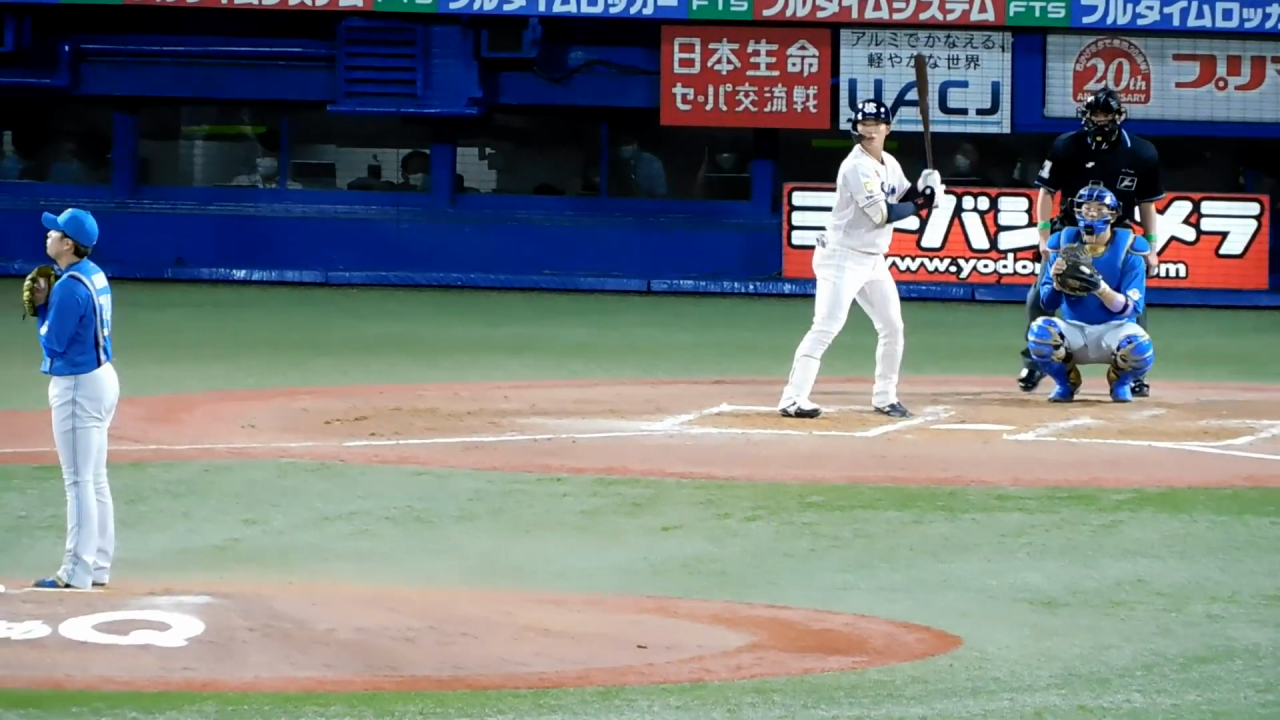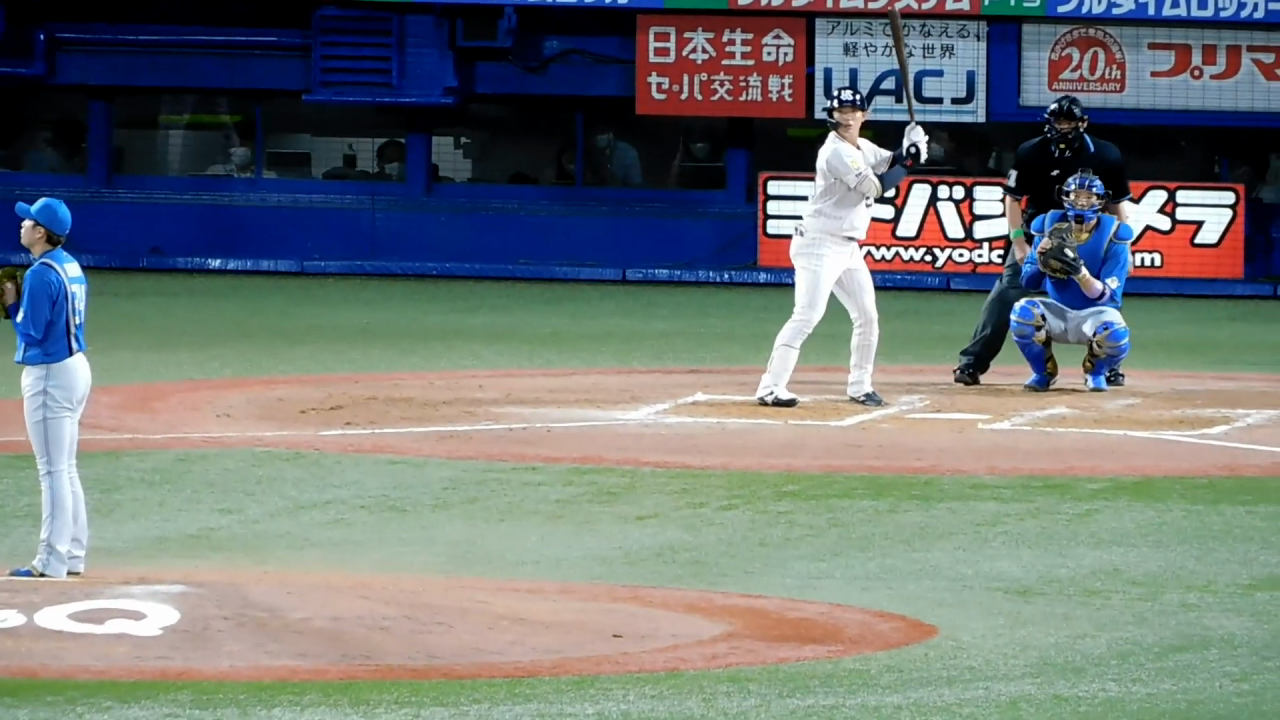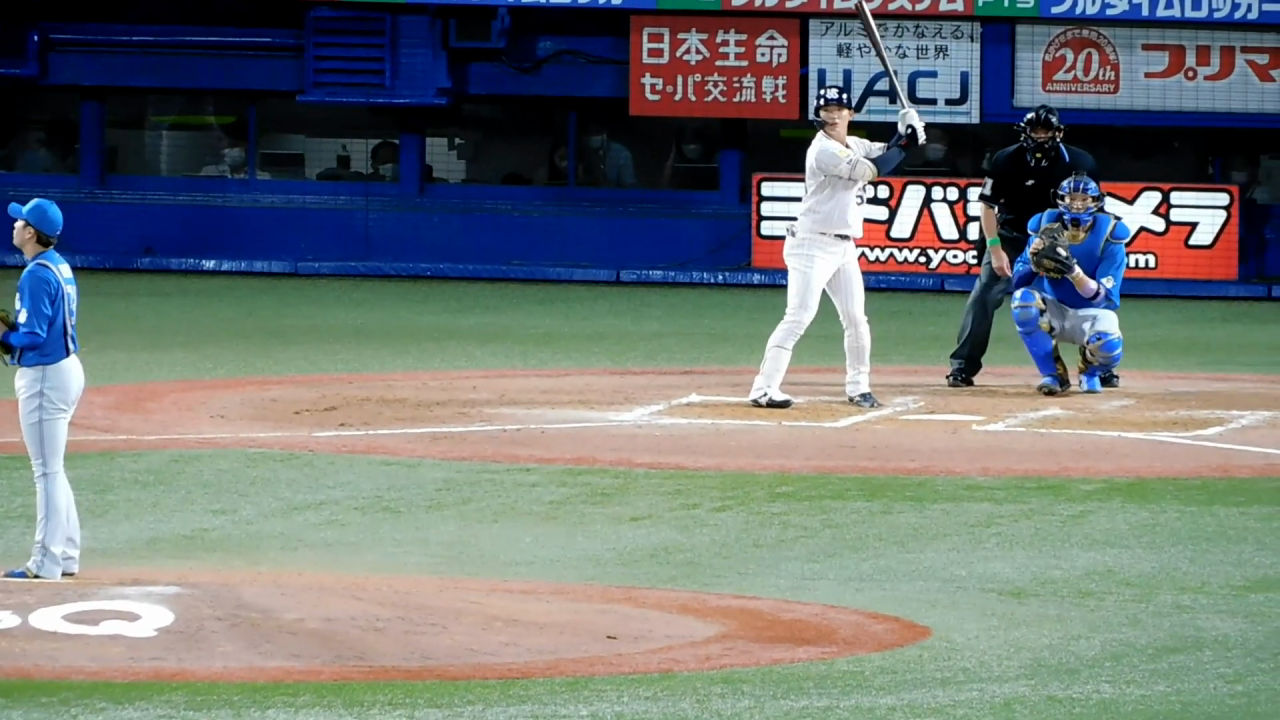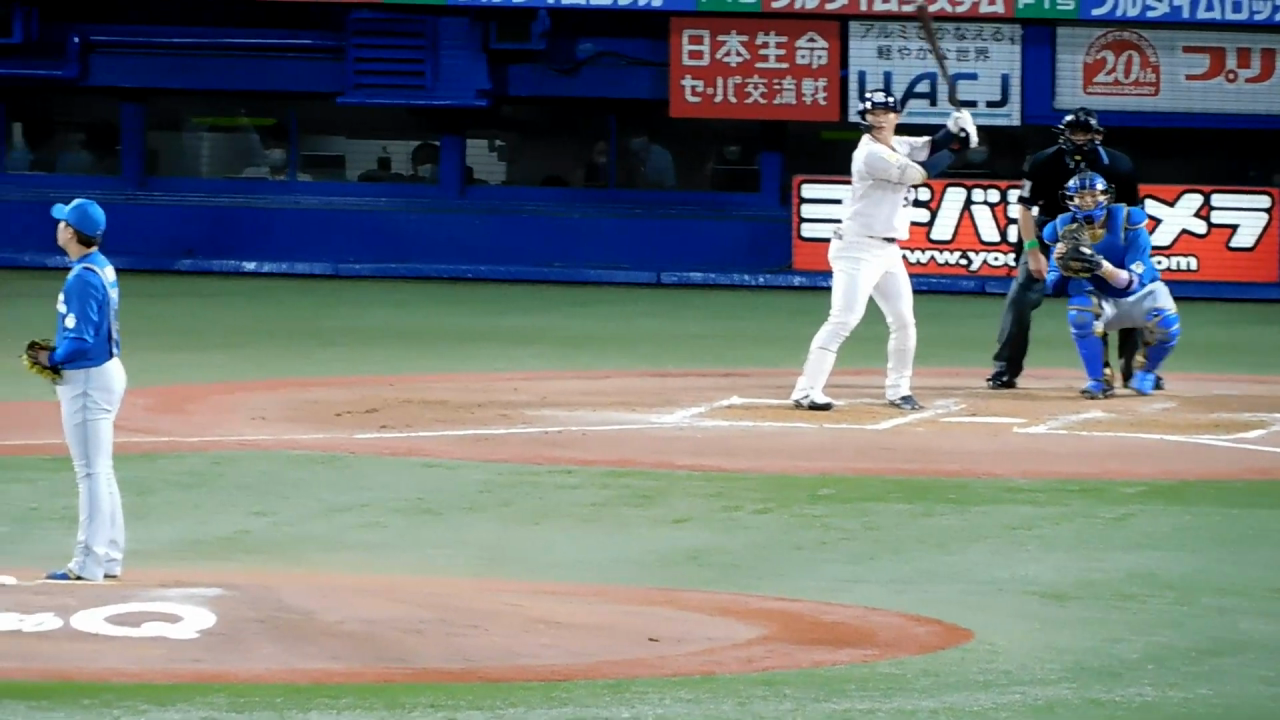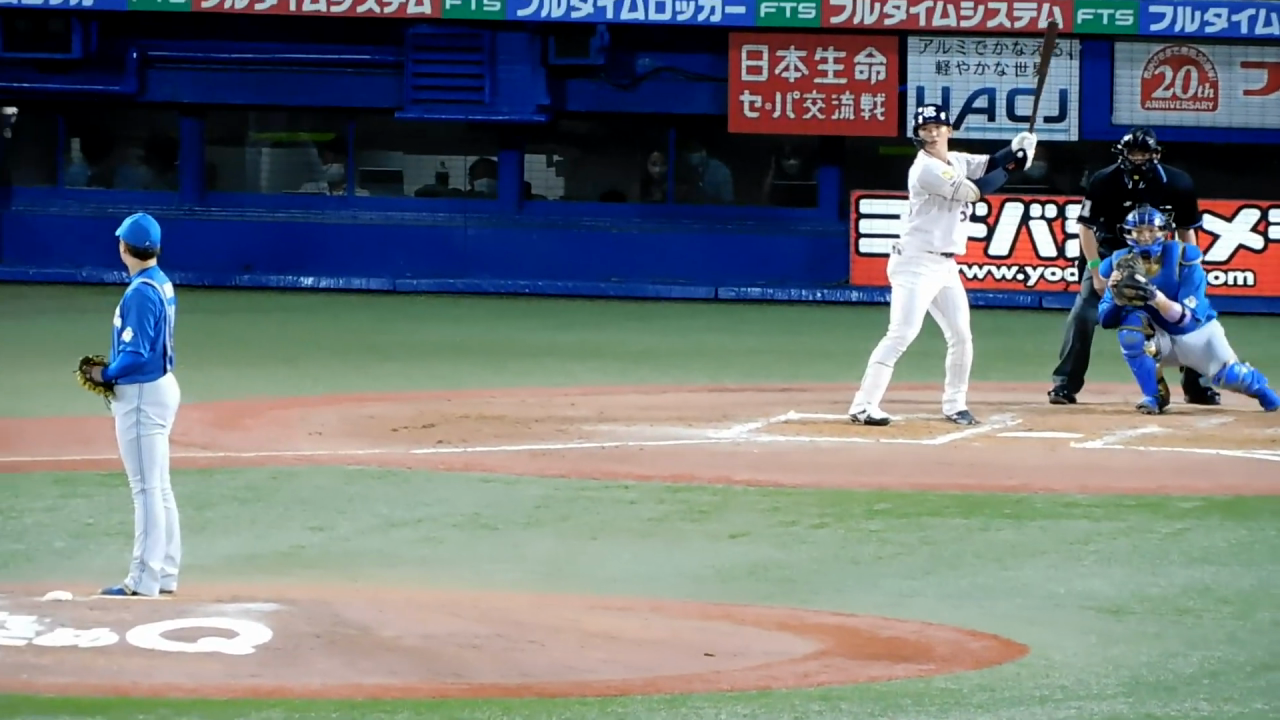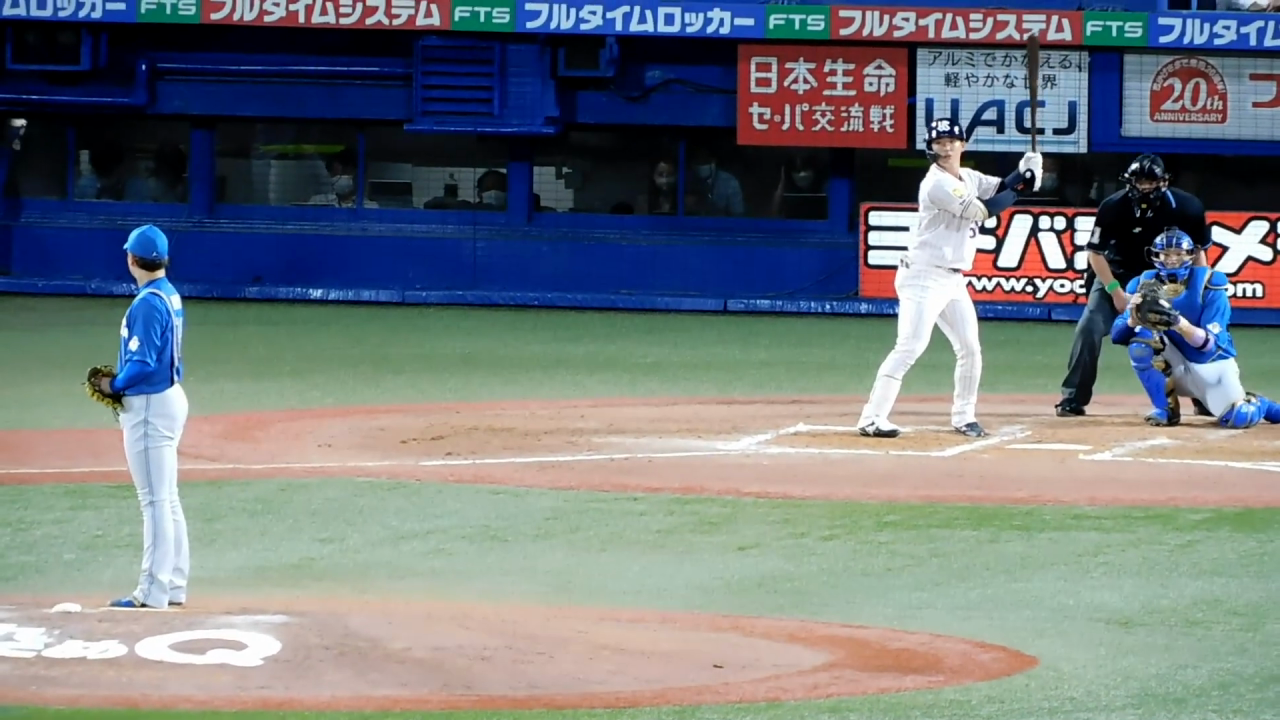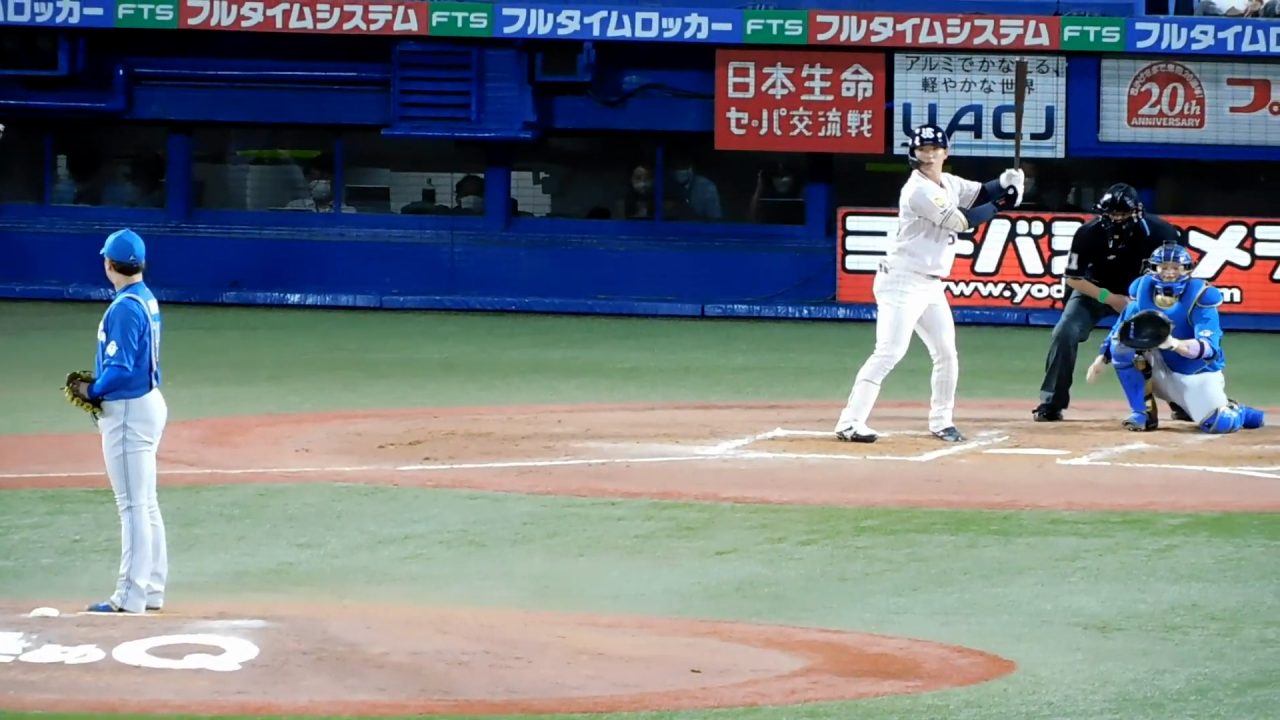
dt=0.3s
person 1, frame 1
left shoulder: (69, 286)
right shoulder: (93, 274)
left elbow: (53, 345)
left wrist: (43, 307)
right wrist: (48, 303)
left hip: (78, 386)
right hip: (100, 378)
left knee: (79, 482)
right knee: (95, 480)
left ankle: (77, 573)
right ankle: (97, 565)
person 1, frame 2
left shoulder: (41, 273)
right shoulder: (69, 265)
left elbow: (30, 333)
left wrist: (11, 306)
right wrist: (19, 303)
left hip: (50, 375)
right hip: (73, 368)
left knee: (52, 470)
right knee: (65, 469)
left ankle: (52, 562)
right ankle: (71, 554)
person 1, frame 3
left shoulder: (36, 274)
right shoulder: (59, 266)
left elbow: (33, 335)
left hip: (45, 377)
right hip: (65, 369)
left knee: (46, 471)
right knee: (52, 470)
left ankle: (47, 564)
right ankle: (65, 555)
person 1, frame 4
left shoulder: (81, 278)
right shoulder: (102, 267)
left elbow: (80, 341)
left wrist: (50, 359)
right wrist: (57, 354)
left hip: (87, 380)
right hip: (104, 371)
left knee: (91, 472)
right knee: (101, 471)
left ankle: (88, 565)
right ankle: (109, 557)
person 1, frame 5
left shoulder: (140, 292)
right shoulder: (161, 283)
left elbow: (135, 354)
left wrist: (104, 375)
right wrist: (113, 370)
left hip: (142, 394)
right hip: (160, 386)
left knee: (146, 488)
right knee: (158, 487)
left ankle: (145, 580)
right ankle: (165, 572)
person 1, frame 6
left shoulder: (147, 302)
right shoulder: (170, 295)
left elbow: (142, 363)
left wrist: (113, 385)
right wrist: (122, 382)
left hip: (150, 406)
right hip: (168, 397)
left knee: (154, 500)
right knee: (167, 498)
left ankle: (153, 591)
right ankle: (174, 584)
person 1, frame 7
left shoulder: (124, 307)
right shoulder: (147, 300)
left elbow: (120, 368)
left wrist: (91, 391)
right wrist: (99, 386)
left hip: (129, 410)
right hip: (147, 401)
left knee: (132, 504)
right knee: (145, 502)
left ankle: (131, 596)
right ankle: (151, 588)
person 2, frame 1
left shoulder: (890, 164)
right shoulder: (856, 167)
left elbow: (903, 198)
right elbow: (882, 214)
left wrist: (922, 189)
right wrist: (920, 204)
left hip: (874, 259)
right hip: (842, 257)
left knee: (892, 326)
right knee: (826, 328)
left ankle: (885, 396)
right ankle: (793, 399)
person 2, frame 2
left shoulder: (863, 147)
right shoulder: (835, 152)
left elbow: (890, 164)
right elbow: (875, 186)
left wrist: (908, 147)
right wrist: (909, 162)
left hip: (849, 247)
right hip: (819, 244)
left knee: (867, 316)
right knee: (806, 316)
left ankle: (860, 386)
right ankle: (770, 388)
person 2, frame 3
left shoulder: (854, 144)
right shoulder: (824, 150)
left elbow: (886, 153)
right elbow: (871, 171)
left wrist: (904, 133)
right wrist: (906, 144)
left hip: (844, 246)
right hip: (812, 244)
left knee: (855, 319)
right knee: (798, 317)
left ankle: (858, 386)
right ankle: (764, 389)
person 2, frame 4
left shoulder: (898, 145)
right shoulder: (870, 153)
left elbow: (932, 145)
right elbow: (921, 173)
left wrist: (954, 129)
right wrist: (956, 147)
left hip: (888, 249)
right hip: (858, 247)
left knee: (903, 322)
right knee: (842, 319)
left ankle: (898, 389)
right ankle: (806, 390)
person 2, frame 5
left shoulder: (956, 160)
right shoulder: (926, 169)
left elbow: (989, 164)
right elbow: (974, 191)
left wrist: (1015, 148)
right wrist: (1013, 166)
left hip: (946, 265)
right hip: (917, 263)
left knee: (961, 337)
right knee: (901, 334)
left ankle: (954, 404)
right ankle: (864, 406)
person 2, frame 6
left shoulder: (968, 177)
right shoulder: (937, 183)
left elbow: (999, 188)
right elbow: (983, 211)
left wrist: (1022, 171)
right wrist: (1022, 187)
left hip: (953, 278)
right hip: (924, 275)
left knee: (970, 349)
right knee: (909, 347)
left ankle: (964, 416)
right ankle: (873, 418)
person 2, frame 7
left shoulder: (948, 182)
right shoulder: (919, 190)
left elbow: (981, 193)
right elbow: (962, 222)
left wrist: (1003, 184)
right wrist: (1002, 203)
left hip: (931, 283)
right hip: (903, 281)
left knee: (946, 354)
right knee: (888, 353)
left ankle: (941, 421)
right ankle: (850, 423)
person 3, frame 1
left shoulder: (1142, 153)
right shoulder: (1067, 145)
left elbow: (1147, 204)
right elbow: (1047, 192)
left wrist: (1151, 246)
right wrist: (1044, 235)
right hip: (1070, 231)
right knee: (1042, 295)
left ankle: (1132, 375)
right ankle: (1034, 364)
person 3, frame 2
left shoulder: (1106, 156)
right shoulder: (1030, 153)
left elbow: (1116, 204)
right elbow: (1013, 199)
right wrist: (1018, 242)
right knee: (1005, 293)
right ankle: (972, 362)
person 3, frame 3
left shoulder: (1080, 163)
right shoulder: (1005, 160)
right elbow: (988, 206)
right wrist: (995, 250)
right hip: (1012, 236)
right knee: (985, 296)
right ankle: (962, 366)
person 3, frame 4
left shoulder: (1118, 166)
right shoulder: (1043, 163)
right elbow: (1025, 208)
right wrist: (1033, 252)
right knee: (1020, 298)
left ankle: (1138, 369)
right ankle: (1005, 369)
person 3, frame 5
left shoulder: (1178, 183)
right shoulder: (1104, 181)
left elbow: (1186, 230)
right elbow: (1086, 227)
right wrist: (1096, 271)
right hip: (1111, 256)
right knee: (1083, 314)
left ankle: (1197, 386)
right ankle: (1065, 384)
person 3, frame 6
left shoulder: (1187, 206)
right shoulder: (1113, 207)
left elbow: (1196, 251)
right elbow: (1095, 253)
right wrist: (1116, 292)
right hip: (1118, 274)
right knee: (1090, 326)
right ankle: (1073, 398)
person 3, frame 7
left shoulder: (1161, 232)
right shoulder: (1089, 233)
right elbow: (1072, 277)
right wrist: (1109, 299)
right hip: (1096, 291)
right knee: (1065, 334)
right ankle: (1051, 404)
person 4, frame 1
left shoulder: (1128, 250)
right shoulder: (1064, 245)
left elbow: (1132, 308)
right elbow: (1049, 303)
left wrist: (1100, 288)
right wrist: (1057, 282)
left hip: (1114, 329)
right hip: (1075, 329)
left knee: (1141, 349)
right knee: (1039, 332)
left ankle: (1120, 382)
right ankle: (1066, 382)
person 4, frame 2
left shoulder: (1113, 237)
right shoulder: (1050, 226)
left elbow: (1108, 296)
right elbow: (1027, 283)
left wrist: (1080, 272)
right wrist: (1040, 263)
left hip: (1095, 313)
right hip: (1056, 312)
left knee: (1116, 338)
right knee: (1022, 312)
left ankle: (1095, 371)
right ankle: (1043, 372)
person 4, frame 3
left shoulder: (1109, 236)
right shoulder: (1046, 226)
left elbow: (1103, 297)
right elbow: (1017, 281)
left wrist: (1074, 271)
right wrist: (1034, 264)
left hip: (1093, 314)
right hip: (1056, 309)
left knee: (1109, 348)
right knee: (1022, 298)
left ankle: (1089, 372)
right ankle: (1053, 374)
person 4, frame 4
left shoulder: (1127, 224)
right shoulder: (1063, 231)
left elbow: (1133, 281)
right elbow: (1054, 289)
left wrist: (1100, 265)
right wrist: (1061, 267)
left hip: (1142, 292)
right hip: (1102, 298)
left knee: (1166, 324)
right knee: (1080, 312)
left ankle: (1146, 369)
right ankle: (1099, 380)
person 4, frame 5
left shoulder: (1184, 260)
right shoulder: (1121, 264)
left elbow: (1189, 318)
right elbow: (1106, 321)
left wrist: (1155, 297)
right wrist: (1117, 298)
left hip: (1197, 332)
right hip: (1161, 334)
left knee: (1231, 377)
right knee: (1130, 328)
left ankle: (1259, 388)
right ankle: (1154, 396)
person 4, frame 6
left shoulder: (1209, 285)
right shoulder: (1146, 286)
left elbow: (1211, 342)
right elbow: (1118, 335)
left wrist: (1179, 323)
right wrist: (1133, 317)
left hip: (1213, 365)
right hip: (1176, 367)
left knee: (1239, 418)
right knee: (1140, 337)
left ankle: (1260, 405)
right ankle: (1165, 409)
person 4, frame 7
left shoulder: (1200, 297)
right shoulder: (1143, 292)
left elbow: (1209, 348)
right elbow: (1121, 332)
left wrist: (1173, 343)
right wrist: (1101, 359)
left hip: (1197, 375)
right hip: (1160, 373)
left knee: (1221, 423)
left ankle: (1236, 412)
right ankle: (1143, 413)
